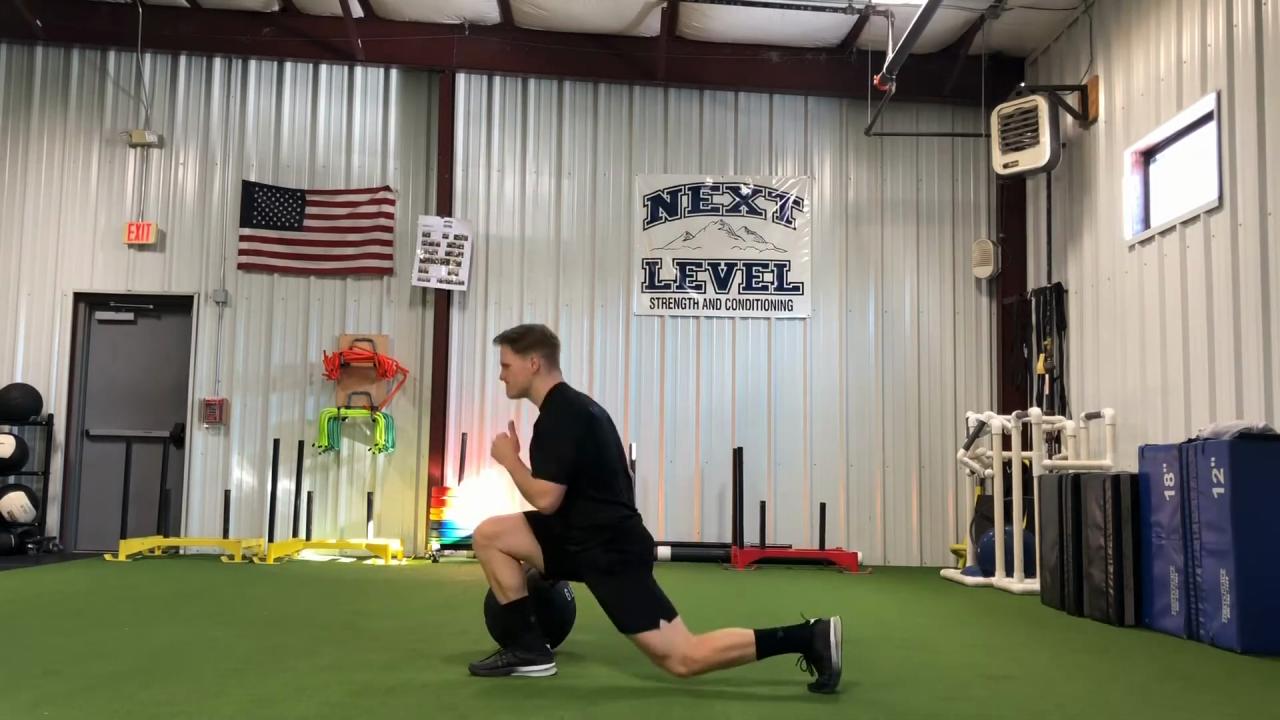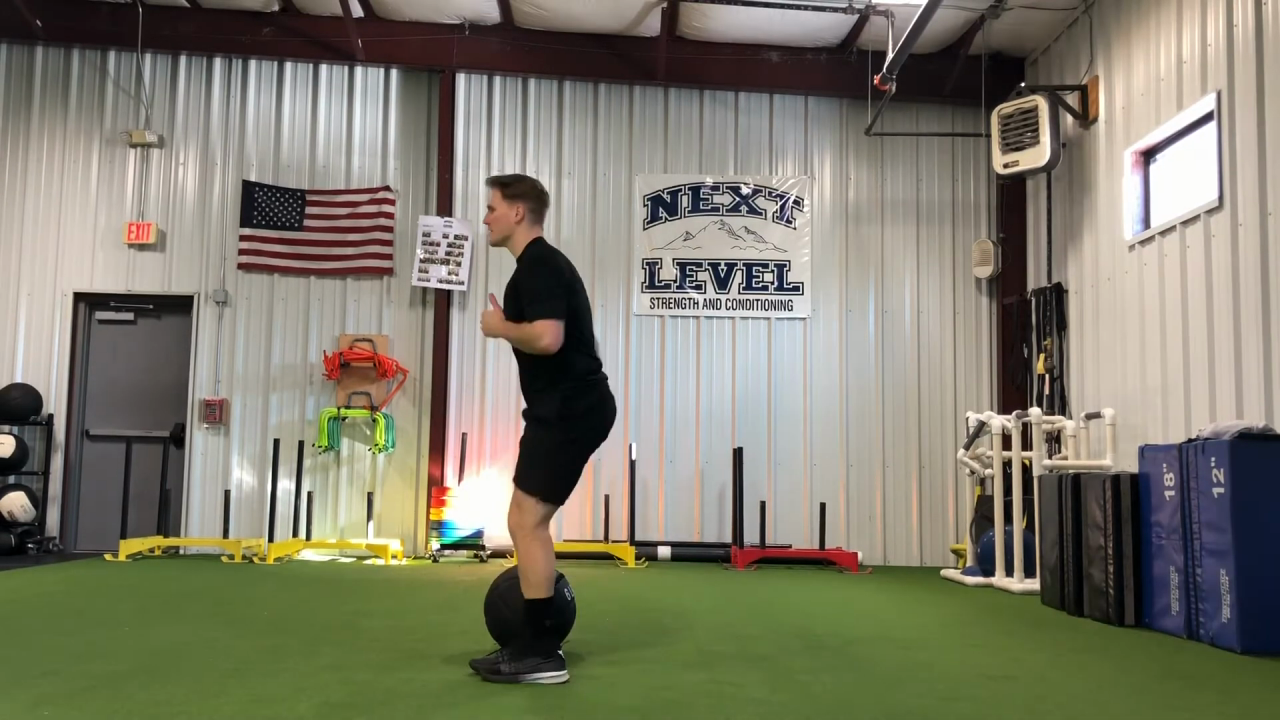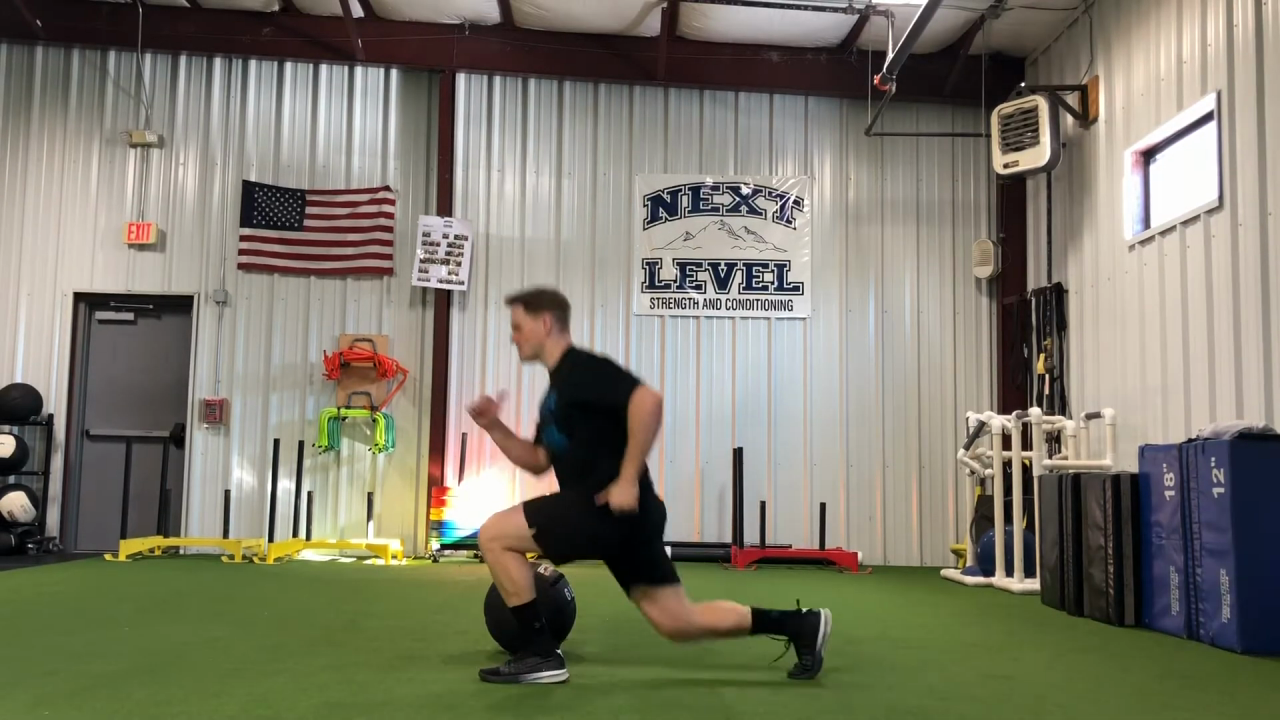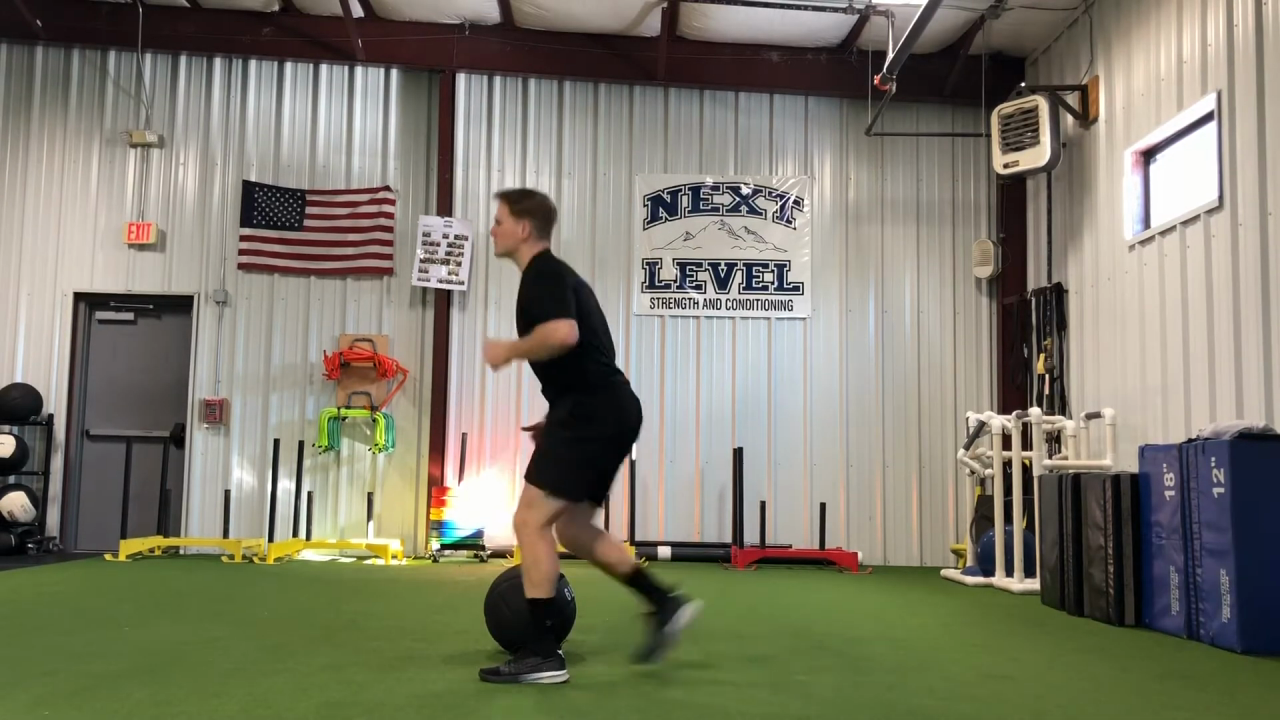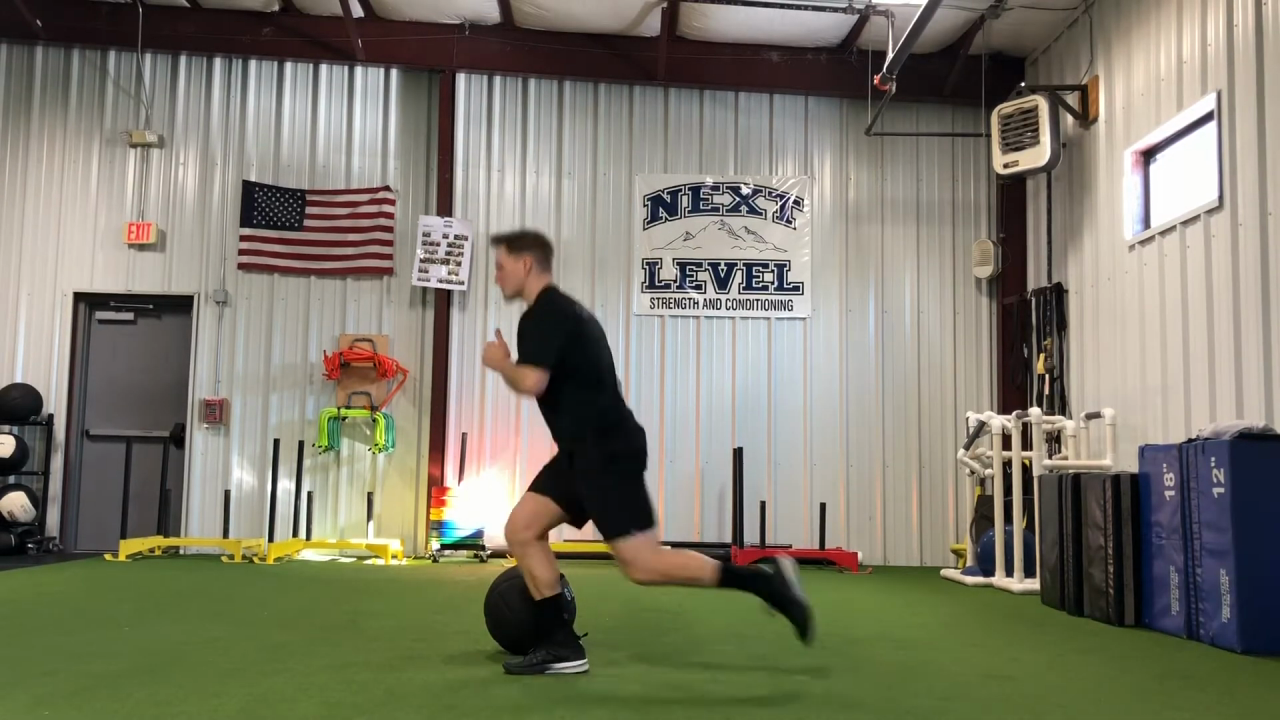
dt=0.3s
person 1, frame 1
left shoulder: (559, 418)
right shoulder: (576, 408)
left elbow: (546, 498)
right elbow: (620, 472)
left wrist: (508, 457)
left hip: (609, 547)
right hip: (586, 536)
left knee: (682, 657)
right knee: (488, 537)
left ankle: (809, 638)
right ankle: (528, 646)
person 1, frame 2
left shoulder: (538, 265)
right shoulder: (545, 263)
left elbow: (549, 338)
left wrist: (501, 329)
left hip: (568, 411)
right hip: (566, 408)
left knee: (525, 524)
right knee: (526, 522)
left ankle: (540, 654)
right ankle: (534, 641)
person 1, frame 3
left shoulder: (584, 372)
right shoulder: (561, 383)
left elbow: (647, 401)
right elbow: (536, 460)
left wrist: (627, 479)
right wrist: (494, 426)
left hip: (609, 502)
right hip: (619, 509)
left knee: (495, 537)
right knee: (677, 622)
left ankle: (539, 654)
right ankle: (796, 625)
person 1, frame 4
left shoulder: (541, 276)
right shoulder: (555, 275)
left elbow: (563, 333)
left wrist: (509, 351)
right wrist: (556, 419)
left hip: (594, 416)
right hip: (608, 413)
left knee: (531, 523)
right knee: (575, 529)
left ankle: (540, 654)
right ankle: (665, 603)
person 1, frame 5
left shoulder: (542, 314)
right shoulder: (565, 311)
left elbow: (531, 382)
left wrist: (500, 362)
left hip: (604, 451)
right hip: (584, 448)
left knee: (643, 565)
right knee: (521, 527)
left ankle: (767, 580)
right ankle: (559, 644)
